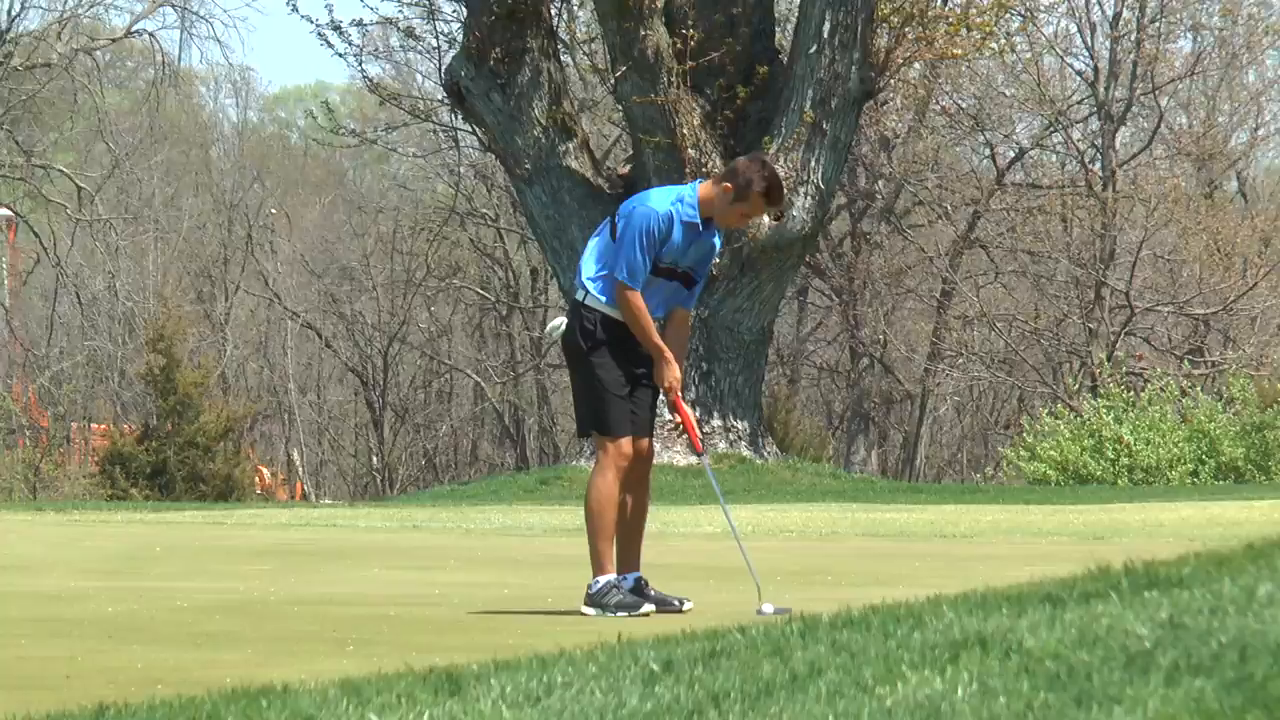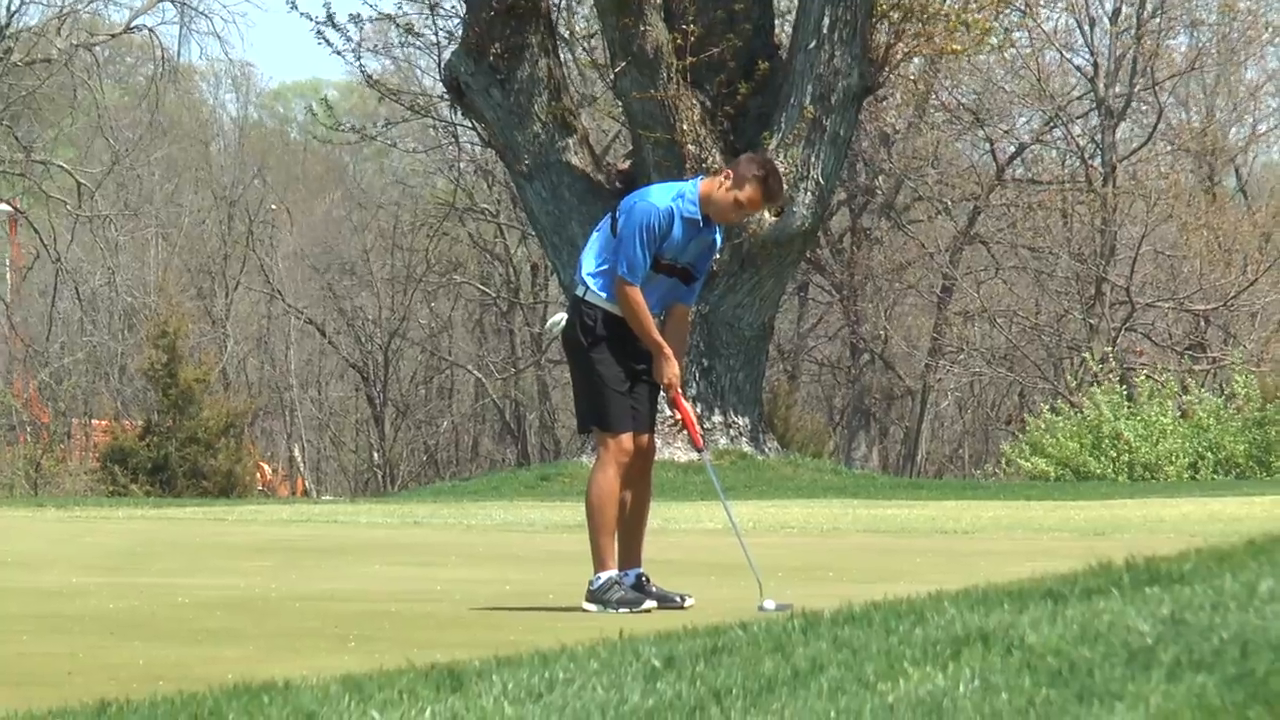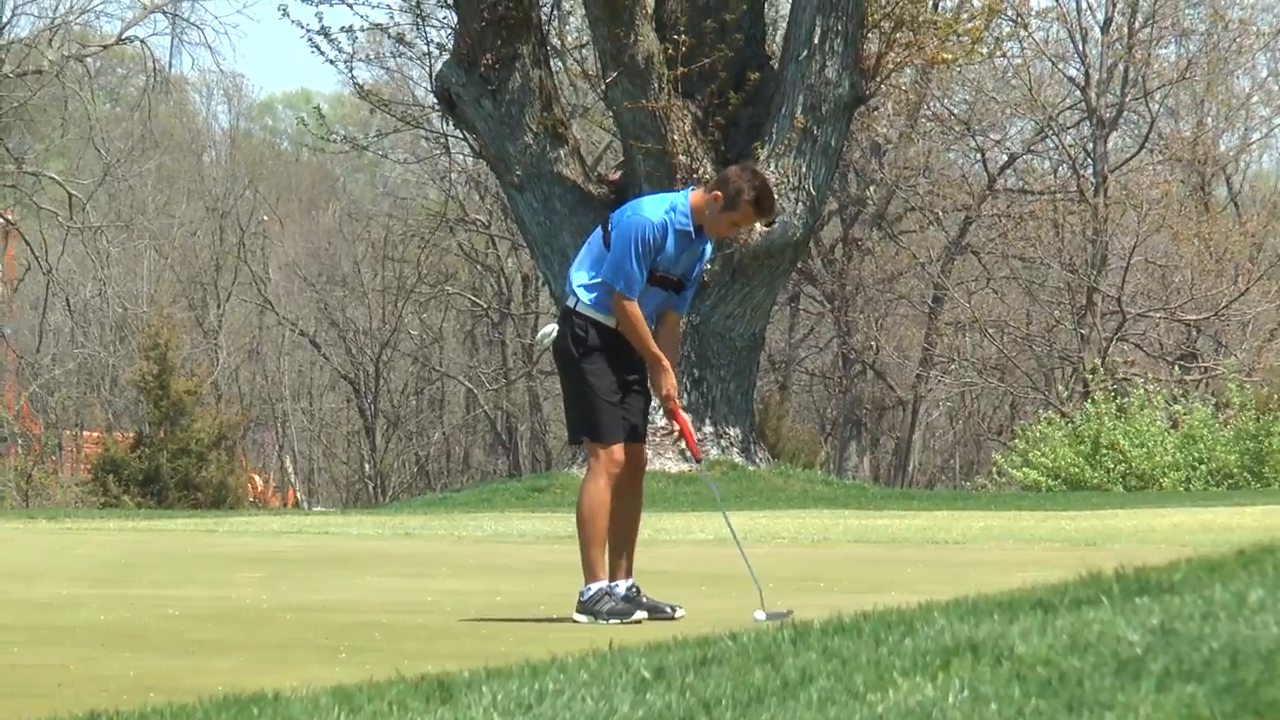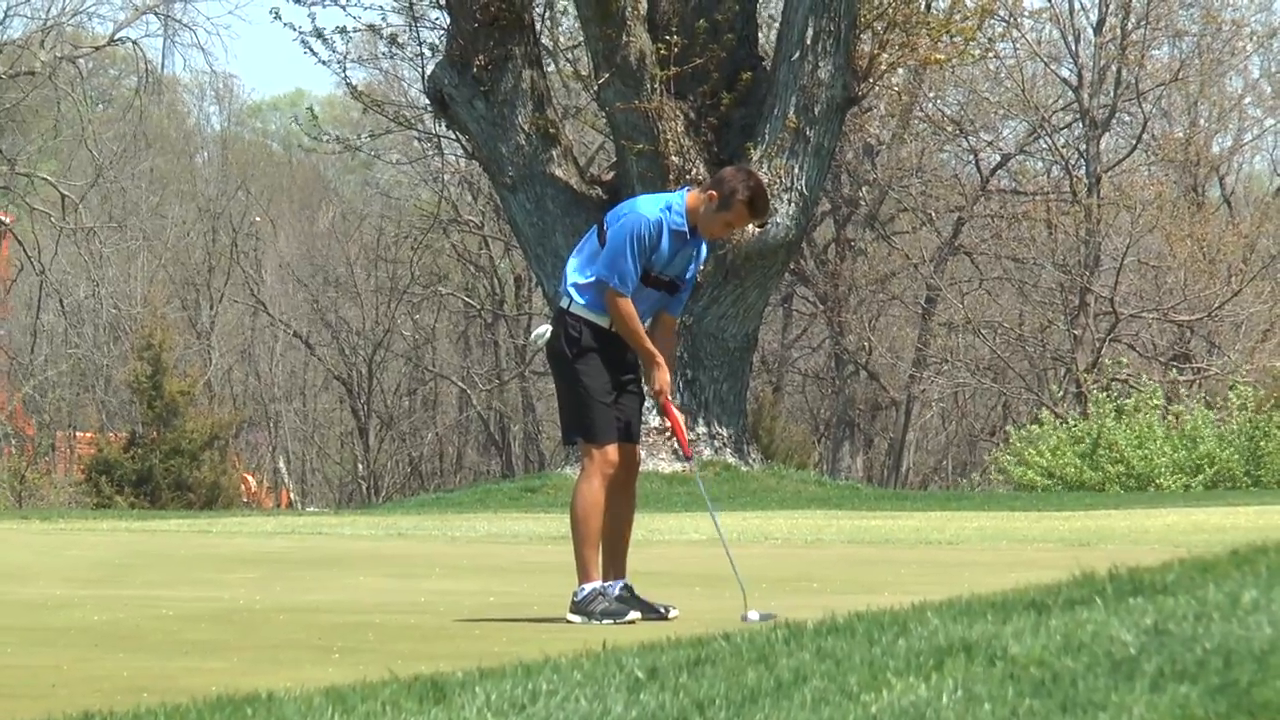
dt=0.5s
person 1, frame 1
left shoulder: (709, 239)
right shoulder: (653, 211)
left elbow: (679, 313)
right elbow: (626, 290)
left wrist: (675, 382)
right wrist: (664, 358)
left hip: (638, 337)
right hip: (597, 328)
left knee: (641, 457)
right knee: (615, 453)
left ankle: (630, 580)
right ankle: (601, 586)
person 1, frame 2
left shoulder: (710, 236)
right shoulder: (654, 206)
left elbow: (679, 308)
right elbow: (625, 285)
left wrist: (673, 376)
right wrist: (663, 354)
left hip: (638, 332)
right hip: (597, 323)
left knee: (642, 453)
right knee: (616, 449)
left ankle: (631, 576)
right ankle: (603, 581)
person 1, frame 3
left shoulder: (702, 245)
right shoulder: (647, 219)
left elbow: (670, 317)
right elbow: (623, 300)
left wrist: (669, 387)
right wrist: (660, 368)
left hip: (629, 341)
right hip: (589, 334)
left knee: (634, 464)
right knee: (608, 460)
left ankle: (623, 587)
right ankle: (594, 593)
person 1, frame 4
left shoulder: (697, 246)
right shoulder: (643, 217)
left elbow: (665, 319)
right elbow: (616, 297)
left wrist: (665, 390)
right wrist: (654, 363)
left hip: (623, 342)
right hip: (582, 333)
left knee: (627, 464)
right knee: (602, 460)
left ankle: (617, 587)
right ankle: (587, 593)
